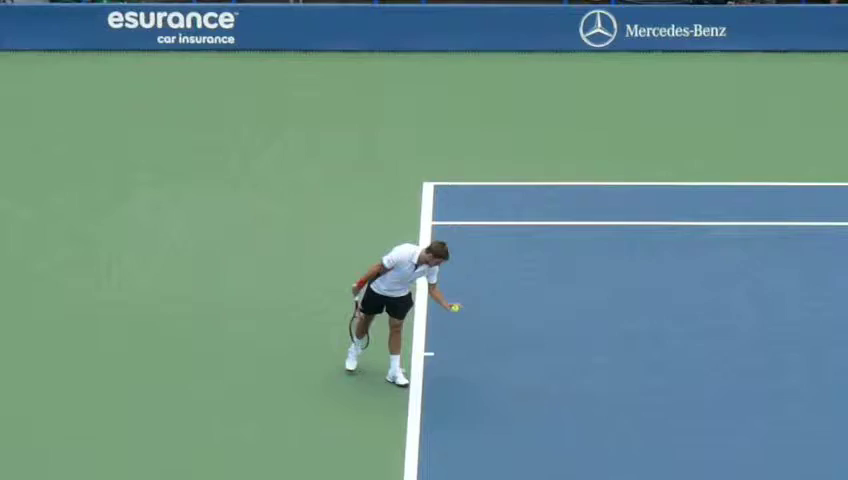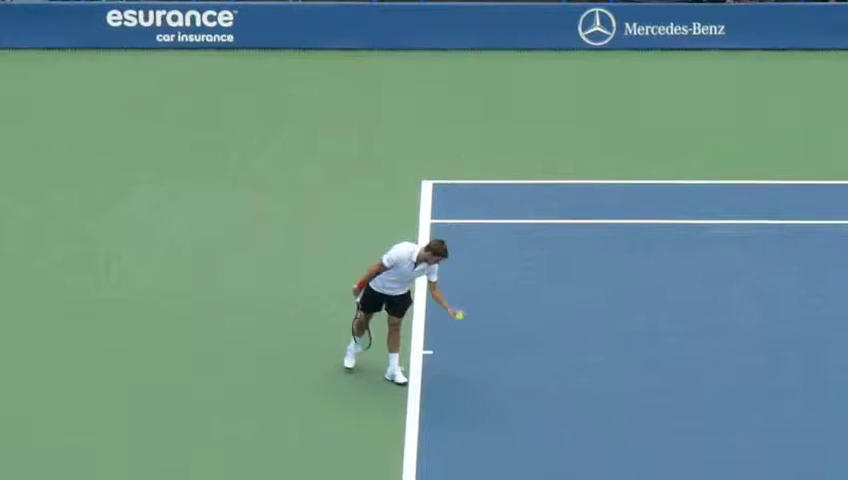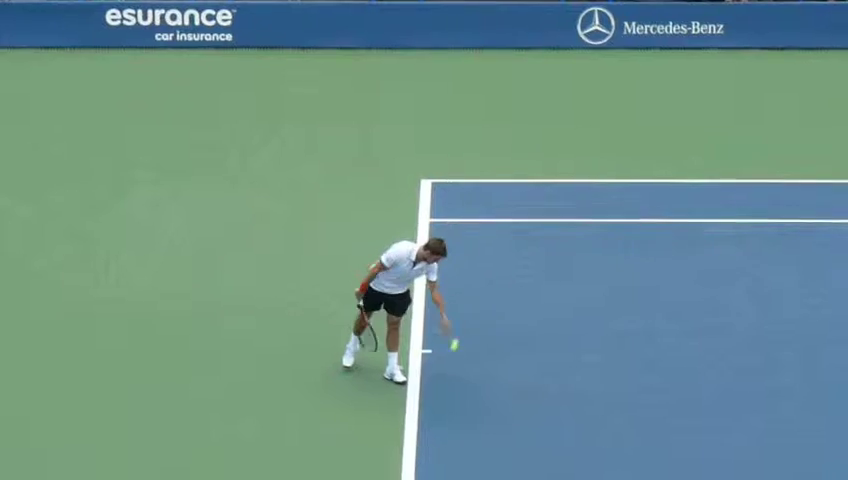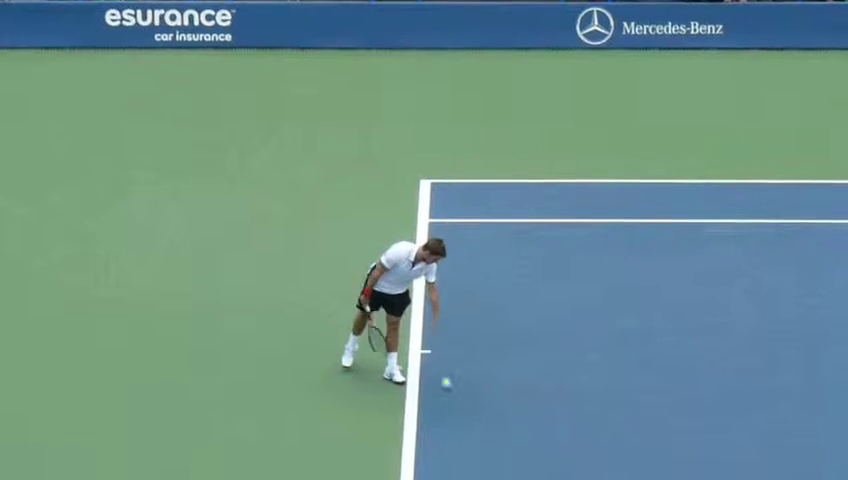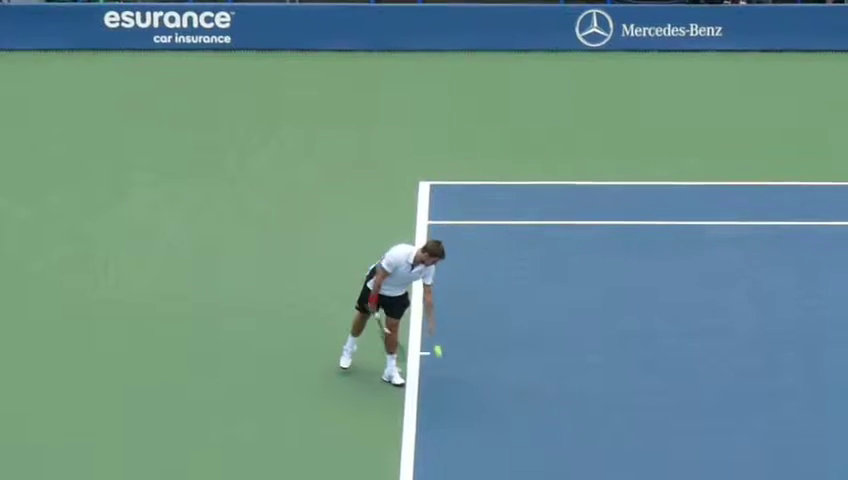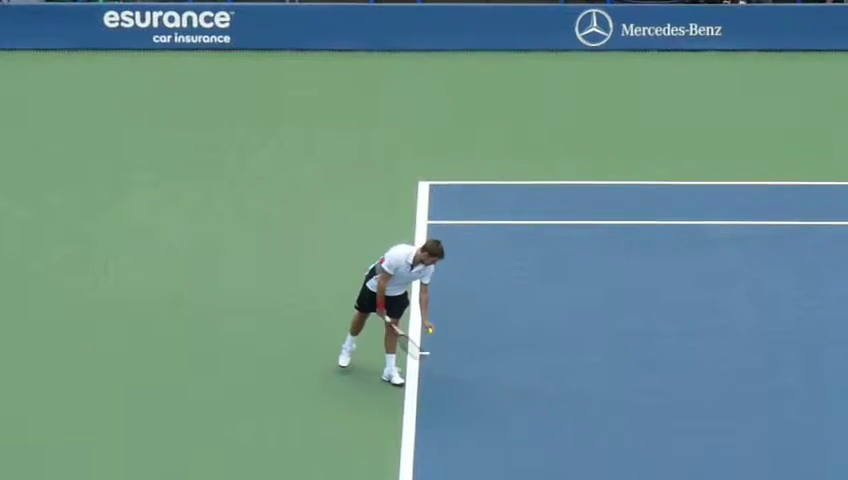
dt=0.1s
person 1, frame 1
left shoulder: (432, 267)
right shoulder: (403, 253)
left elbow: (432, 289)
right elbow: (377, 268)
left wrist: (446, 305)
right wrist: (359, 284)
left hip: (400, 295)
right hip: (377, 289)
left knee: (396, 327)
right knee: (366, 319)
left ankle: (395, 371)
right ankle: (354, 352)
person 1, frame 2
left shoulder: (432, 266)
right shoulder: (402, 252)
left elbow: (434, 288)
right elbow: (377, 268)
left wrist: (447, 307)
right wrist: (360, 285)
left hip: (399, 293)
right hip: (377, 287)
left knee: (395, 325)
right knee: (365, 317)
left ankle: (393, 369)
right ankle: (353, 350)
person 1, frame 3
left shoulder: (431, 265)
right shoulder: (400, 251)
left elbow: (434, 289)
right elbow: (376, 269)
left wrist: (443, 316)
right wrist: (362, 288)
left hip: (399, 293)
right hip: (376, 285)
left knee: (394, 324)
right knee: (364, 316)
left ankle: (392, 368)
right ankle: (352, 348)
person 1, frame 4
left shoulder: (430, 265)
right shoulder: (399, 252)
left elbow: (432, 291)
right elbow: (378, 272)
left wrist: (436, 319)
right wrist: (366, 294)
left hip: (398, 293)
right hip: (376, 287)
left knee: (393, 324)
right knee: (363, 316)
left ankle: (391, 368)
right ankle: (350, 348)
person 1, frame 5
left shoulder: (429, 268)
right shoulder: (398, 254)
left elbow: (428, 293)
right elbow: (380, 279)
left wrist: (430, 321)
right wrist: (372, 301)
left hip: (397, 294)
right hip: (376, 287)
left knee: (393, 326)
right knee: (363, 316)
left ankle: (391, 370)
right ankle: (349, 349)
person 1, frame 6
left shoulder: (428, 267)
right shoulder: (398, 255)
left elbow: (424, 292)
right elbow: (382, 282)
left wrist: (425, 319)
right wrist: (380, 306)
left hip: (397, 294)
right hip: (374, 287)
left knee: (392, 326)
right knee: (362, 316)
left ankle: (390, 370)
right ankle: (348, 348)
